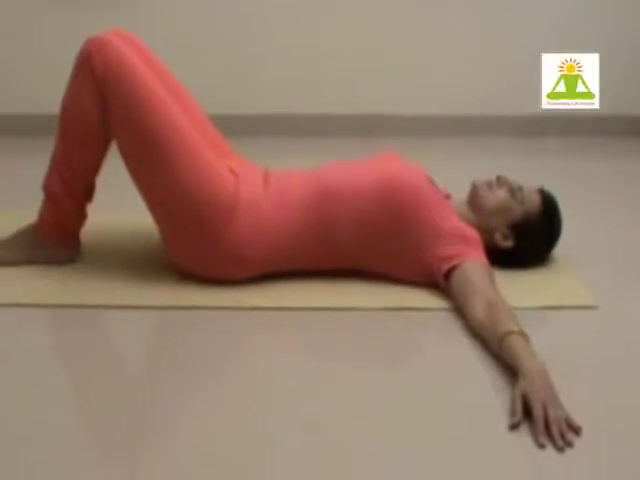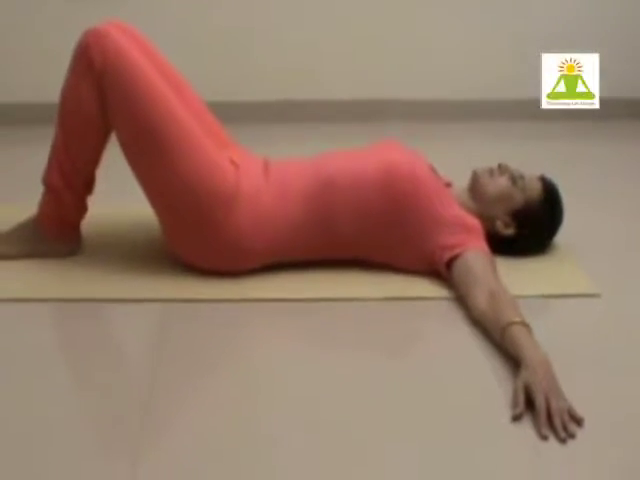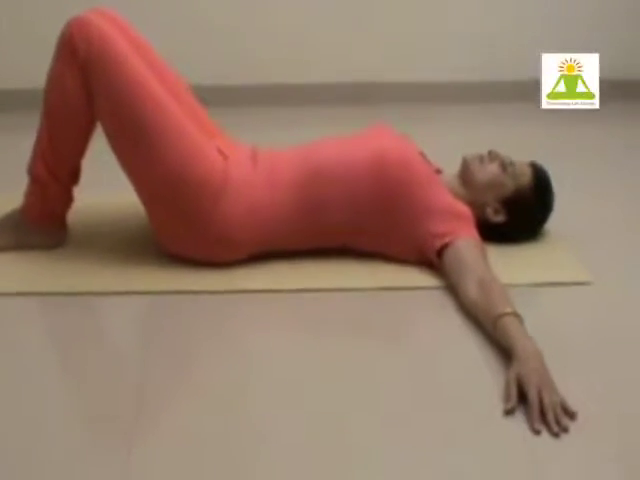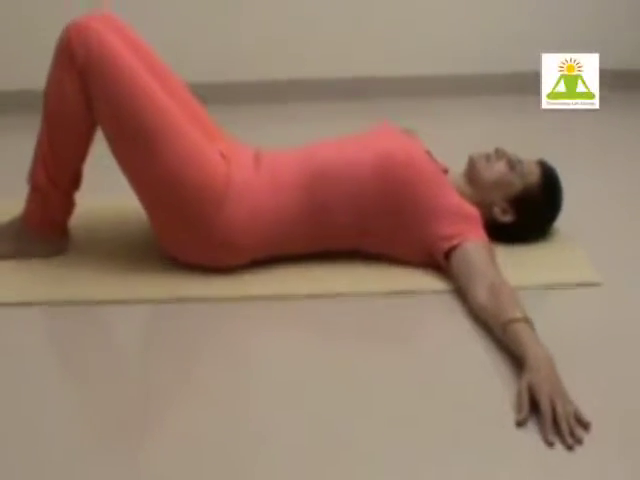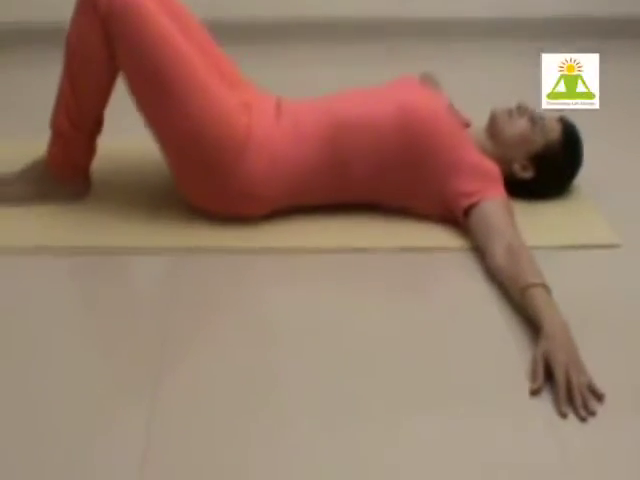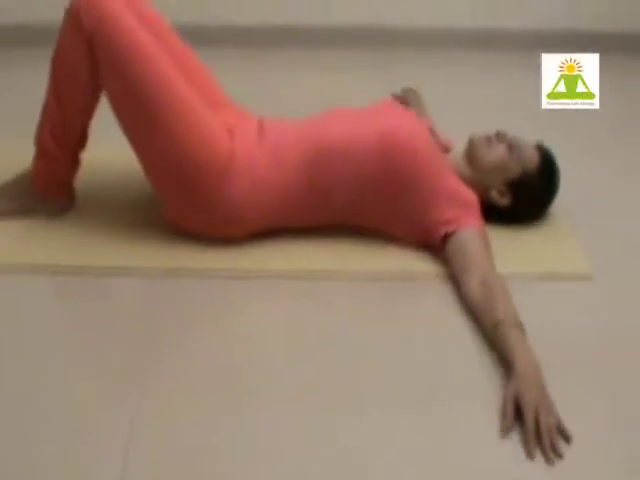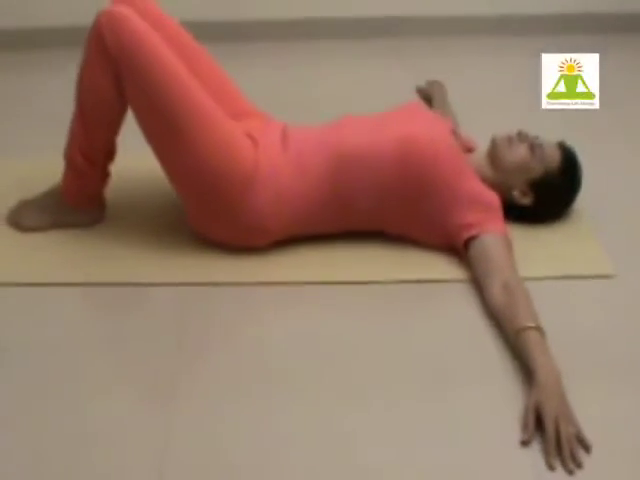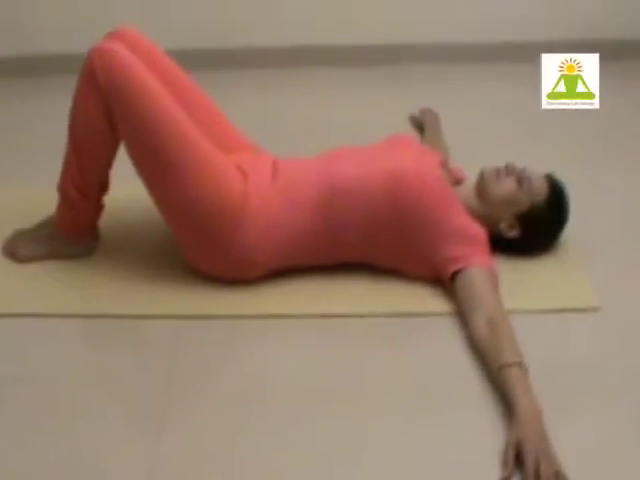
dt=0.2s
person 1, frame 1
left shoulder: (456, 243)
right shoulder: (443, 212)
left elbow: (483, 305)
left wrist: (530, 368)
left hip: (225, 228)
right hip: (245, 188)
left knee: (105, 56)
right knee: (116, 47)
left ankle: (53, 235)
right ankle: (58, 229)
person 1, frame 2
left shoulder: (458, 231)
right shoulder: (444, 200)
left elbow: (485, 294)
left wrist: (532, 357)
left hip: (225, 218)
right hip: (245, 178)
left knee: (103, 47)
right knee: (114, 38)
left ankle: (55, 228)
right ankle: (57, 222)
person 1, frame 3
left shoulder: (450, 220)
right shoulder: (434, 185)
left elbow: (477, 283)
left wrist: (525, 348)
left hip: (215, 209)
right hip: (234, 167)
left knee: (87, 36)
right knee: (99, 25)
person 1, frame 4
left shoulder: (458, 222)
right shoulder: (442, 185)
left elbow: (486, 288)
left wrist: (536, 357)
left hip: (218, 213)
right hip: (238, 168)
left knee: (86, 39)
right knee: (99, 26)
person 1, frame 5
left shoulder: (479, 179)
right shoulder: (457, 132)
left elbow: (504, 249)
left wrist: (552, 325)
left hip: (237, 166)
right hip: (257, 115)
left ankle: (65, 169)
right ankle: (67, 160)
person 1, frame 6
left shoulder: (454, 205)
right shoulder: (437, 152)
left elbow: (480, 280)
left wrist: (524, 364)
right wrist: (414, 102)
left hip: (219, 184)
right hip: (241, 135)
left ankle: (48, 184)
right ankle: (51, 177)
person 1, frame 7
left shoulder: (477, 207)
right shoulder: (457, 150)
left elbow: (502, 285)
left wrist: (545, 373)
right wrist: (439, 96)
left hip: (244, 193)
right hip: (264, 143)
left ankle: (78, 198)
right ankle: (82, 190)
person 1, frame 8
left shoulder: (464, 239)
right shoulder: (446, 181)
left elbow: (487, 318)
left wrist: (525, 410)
right wrist: (430, 122)
left hip: (235, 224)
right hip: (254, 173)
left knee: (107, 63)
right knee: (123, 42)
left ankle: (72, 228)
right ankle: (76, 222)
